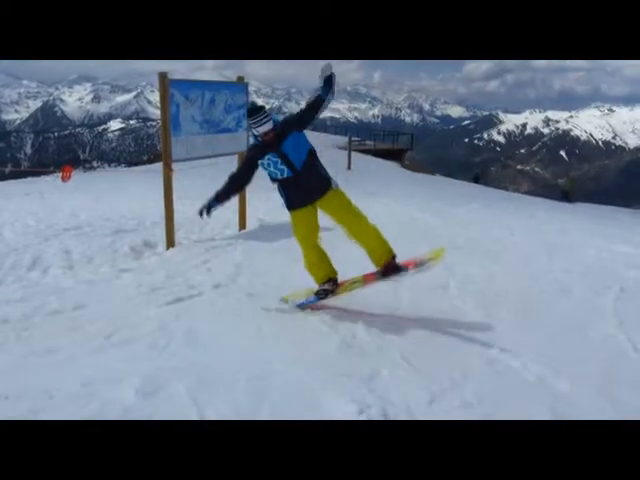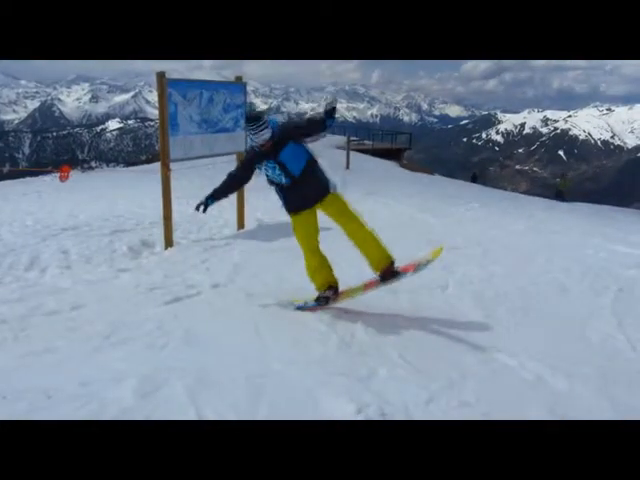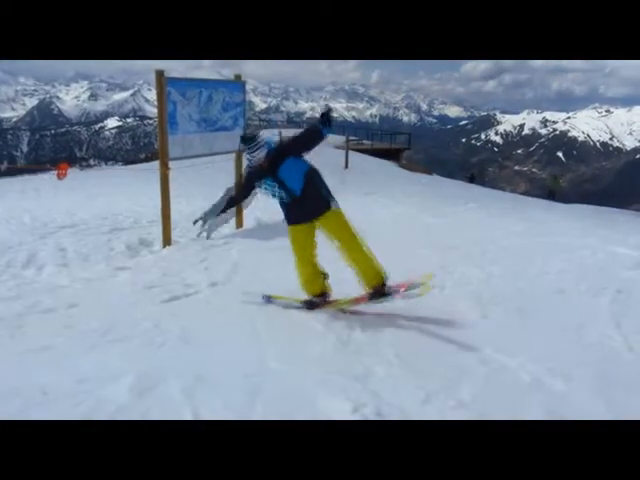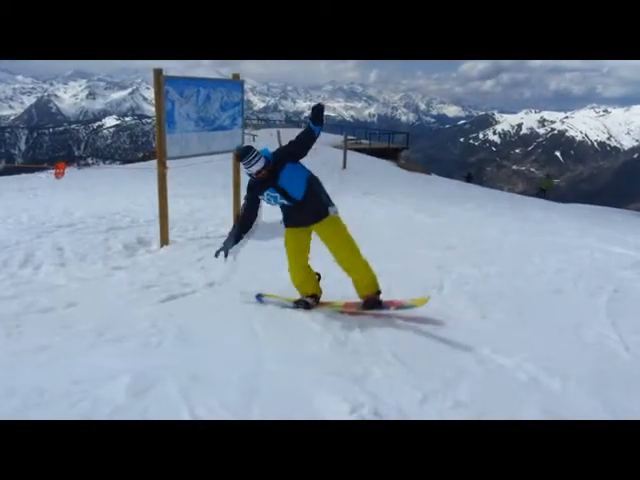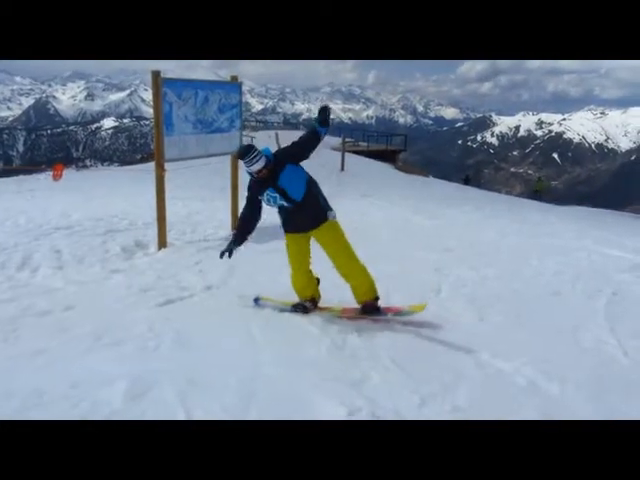
dt=0.3s
person 1, frame 1
left shoulder: (291, 125)
right shoulder: (256, 152)
left elbow: (313, 107)
right elbow: (239, 179)
left wrist: (327, 87)
right wrist: (215, 200)
left hip: (322, 186)
right hip: (297, 201)
left knee: (354, 223)
right knee: (308, 244)
left ankle: (386, 261)
right ankle: (326, 280)
person 1, frame 2
left shoulder: (287, 133)
right shoulder: (253, 157)
left elbow: (311, 126)
right elbow: (236, 178)
left wrist: (326, 118)
right wrist: (212, 197)
left hip: (321, 190)
right hip: (296, 204)
left knee: (354, 227)
right knee: (309, 248)
left ankle: (385, 266)
right ankle: (327, 287)
person 1, frame 3
left shoulder: (286, 150)
right shoulder: (254, 174)
left elbow: (308, 138)
right elbow: (237, 195)
left wrist: (322, 126)
right wrist: (213, 213)
left hip: (320, 204)
right hip: (296, 216)
left knee: (350, 245)
right knee: (304, 259)
left ankle: (377, 284)
right ankle: (318, 292)
person 1, frame 4
left shoulder: (284, 157)
right shoulder: (255, 186)
left elbow: (303, 142)
right elbow: (247, 215)
left wrist: (315, 124)
right wrist: (231, 240)
left hip: (319, 210)
right hip: (294, 221)
left knee: (346, 253)
right knee: (296, 263)
left ankle: (370, 293)
right ankle: (310, 294)
person 1, frame 5
left shoulder: (285, 158)
right shoulder: (256, 188)
left elbow: (308, 142)
right elbow: (248, 216)
left wrist: (321, 126)
right wrist: (235, 240)
left hip: (318, 214)
right hip: (293, 225)
left knee: (344, 259)
right knee: (299, 267)
left ankle: (368, 299)
right ankle: (308, 298)
